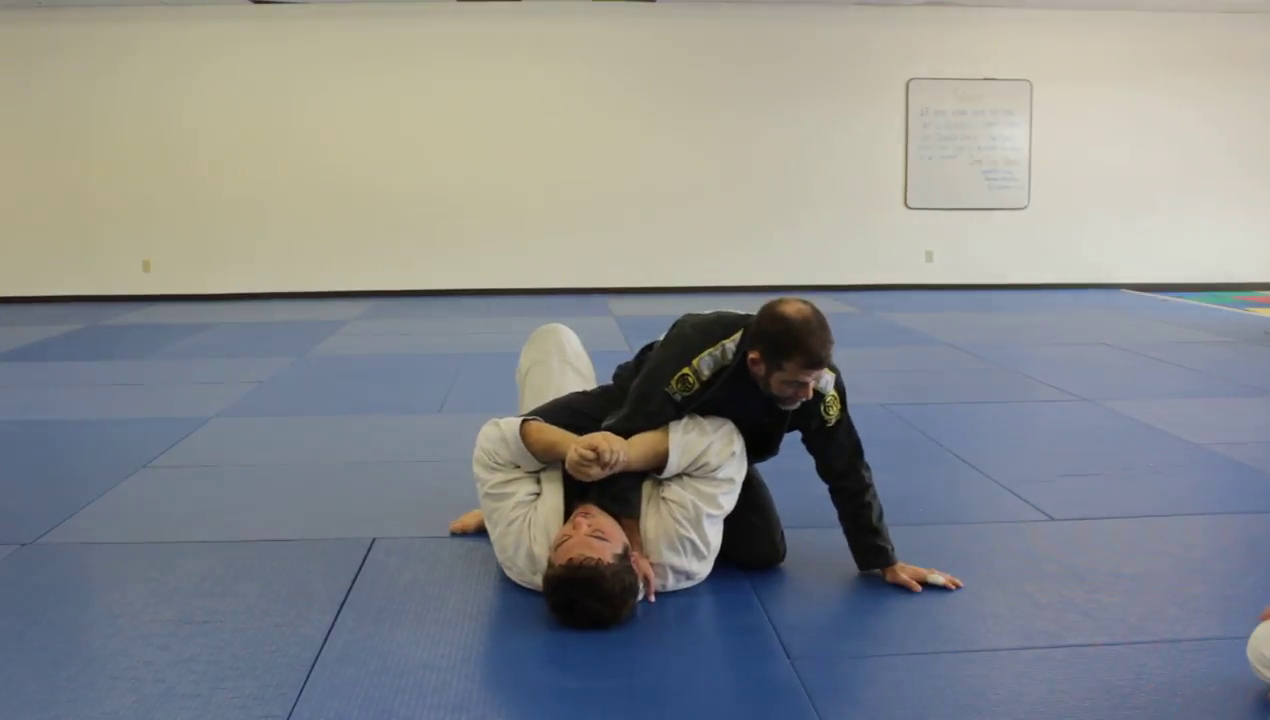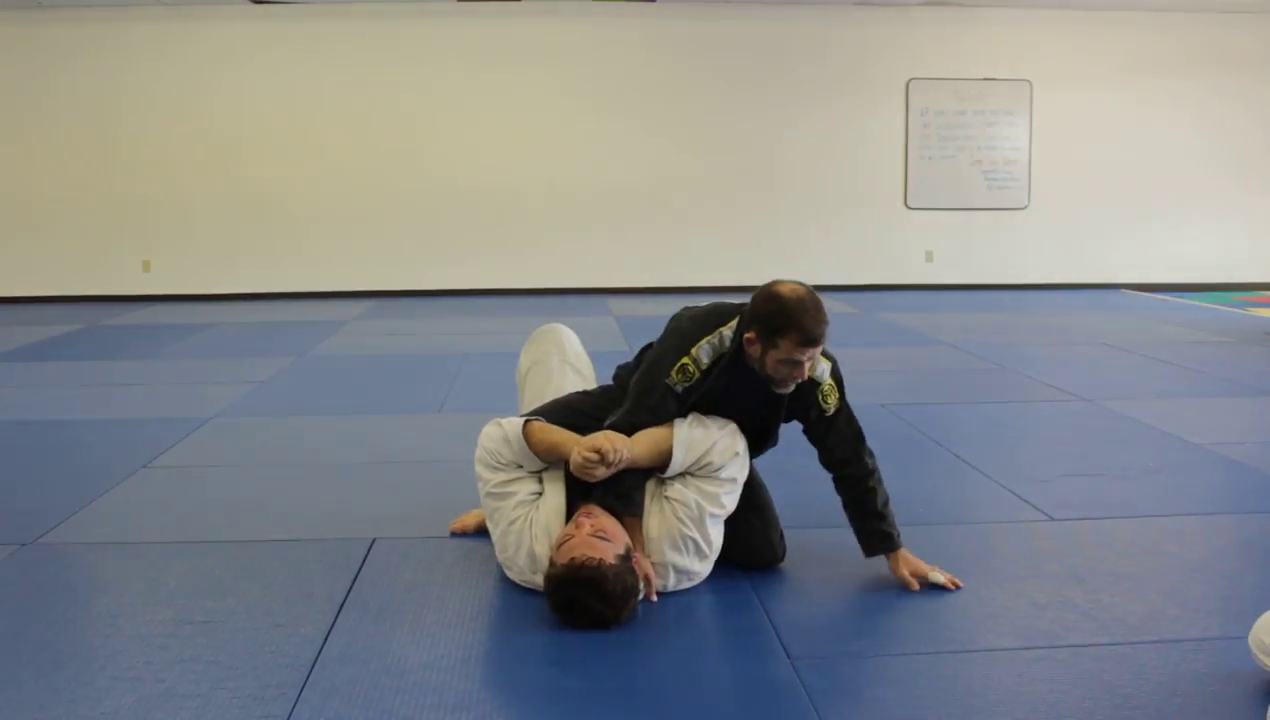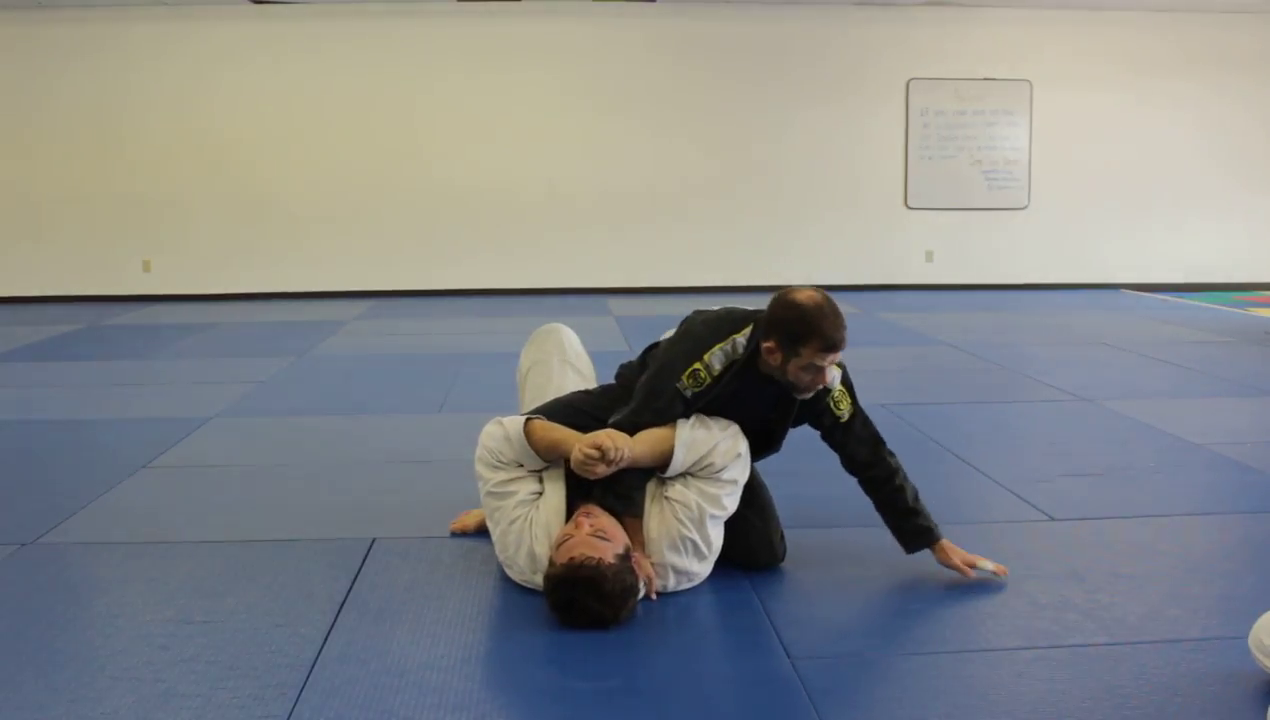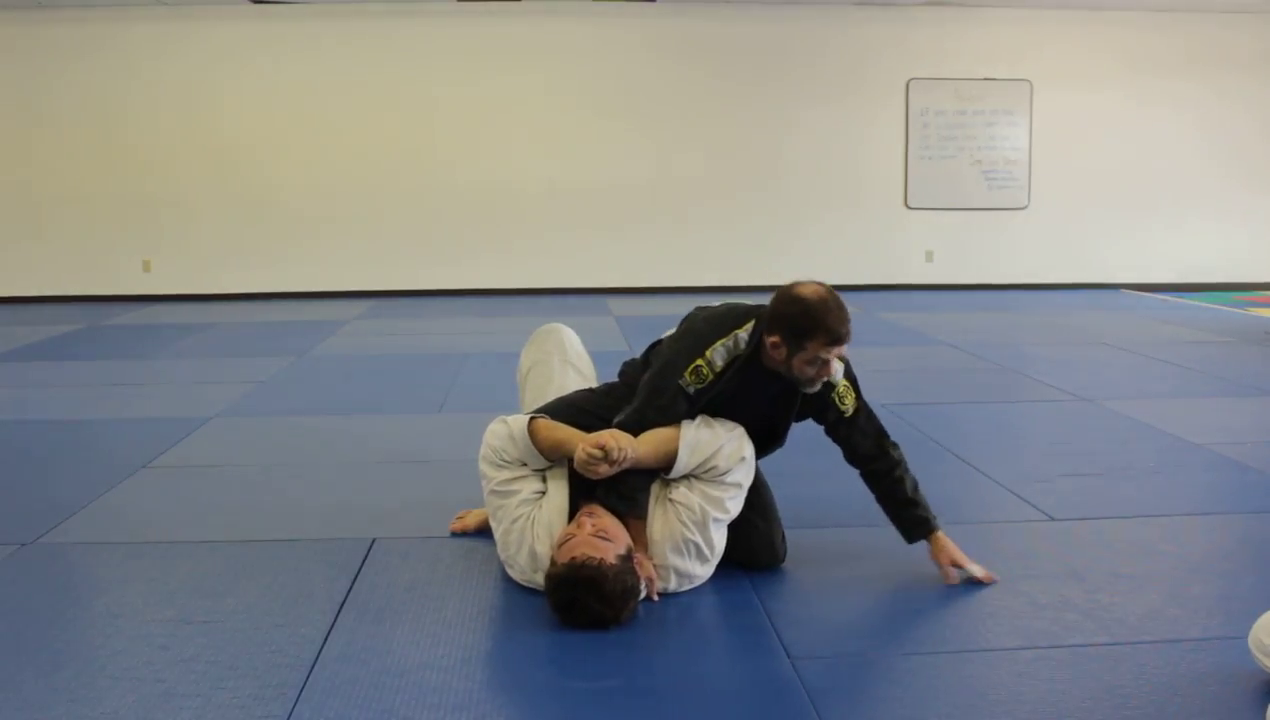
dt=0.3s
person 1, frame 1
left shoulder: (819, 385)
right shoulder: (694, 351)
left elbow: (847, 473)
right elbow: (627, 443)
left wrist: (886, 561)
right hip: (641, 413)
left knee: (764, 552)
person 1, frame 2
left shoulder: (816, 373)
right shoulder: (691, 343)
left elbow: (850, 460)
right elbow: (630, 438)
left wrist: (893, 550)
right hip: (641, 414)
left knee: (763, 552)
person 1, frame 3
left shoulder: (824, 379)
right shoulder: (703, 345)
left elbow: (872, 460)
right elbow: (636, 438)
left wrist: (935, 541)
right hip: (645, 412)
left knee: (762, 551)
person 1, frame 4
left shoulder: (827, 375)
right shoulder: (707, 341)
left elbow: (875, 452)
right elbow: (638, 435)
left wrist: (933, 535)
right hip: (645, 411)
left knee: (764, 552)
person 2, frame 1
left shoulder: (524, 552)
right shoulder: (681, 556)
left elbow: (495, 440)
right elbow: (721, 441)
left wrist: (572, 447)
right wrist: (623, 457)
left knee: (553, 337)
person 2, frame 2
left shoulder: (525, 553)
right shoulder: (682, 555)
left elbow: (497, 441)
right elbow: (723, 442)
left wrist: (574, 448)
right wrist: (626, 454)
left knee: (553, 337)
person 2, frame 3
left shoulder: (525, 551)
right shoulder: (679, 556)
left elbow: (496, 441)
right elbow: (726, 443)
left wrist: (576, 445)
right wrist: (628, 454)
left knee: (554, 337)
person 2, frame 4
left shoulder: (527, 552)
right shoulder: (682, 557)
left elbow: (502, 440)
right elbow: (731, 445)
left wrist: (578, 445)
right wrist: (631, 454)
left knee: (554, 338)
